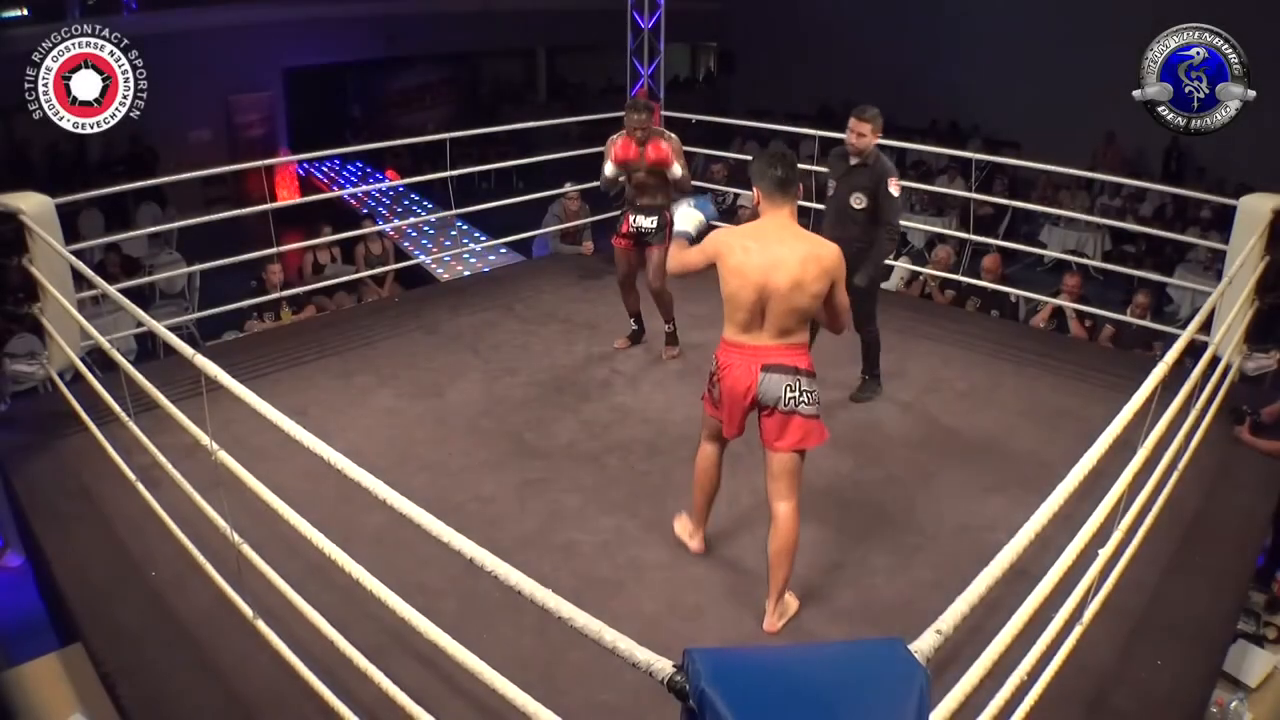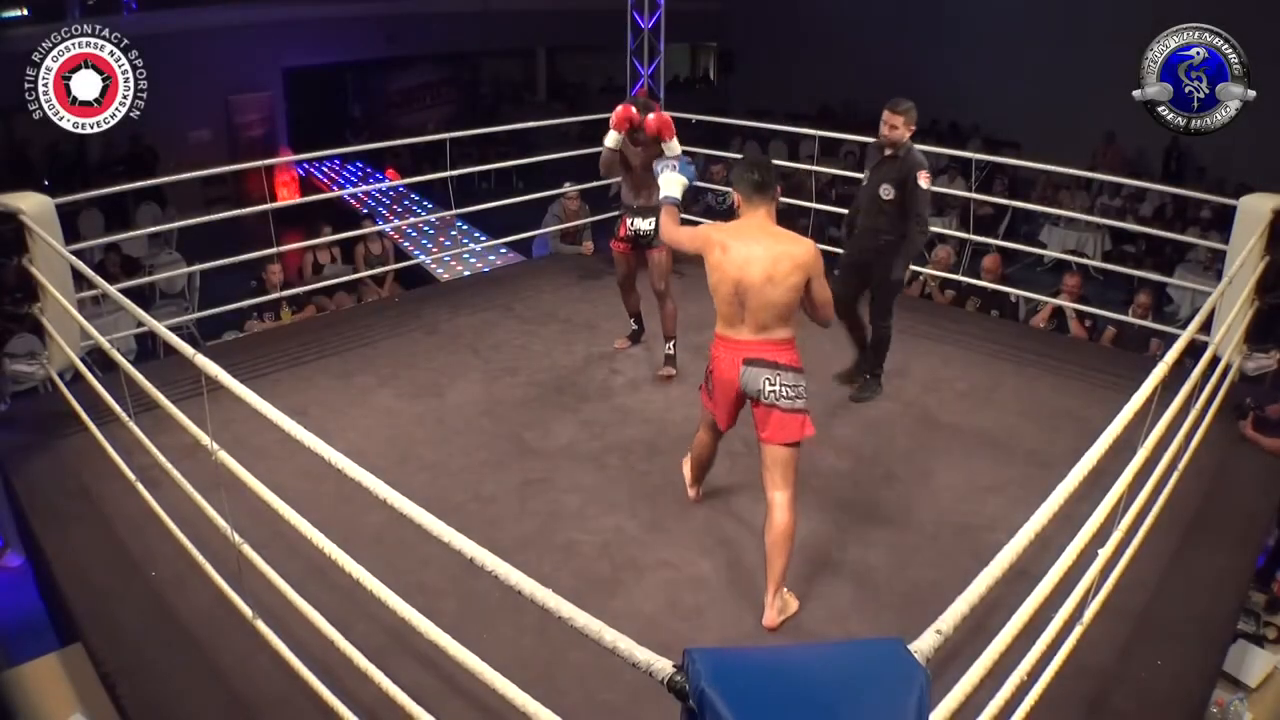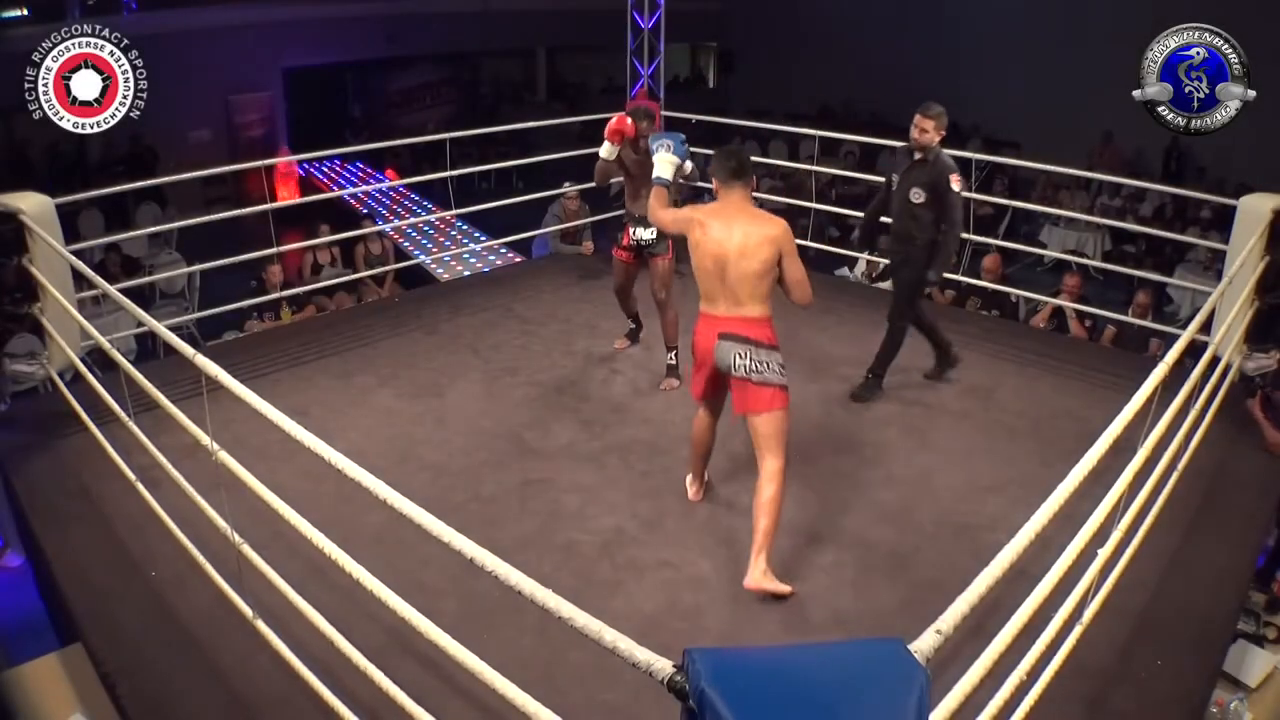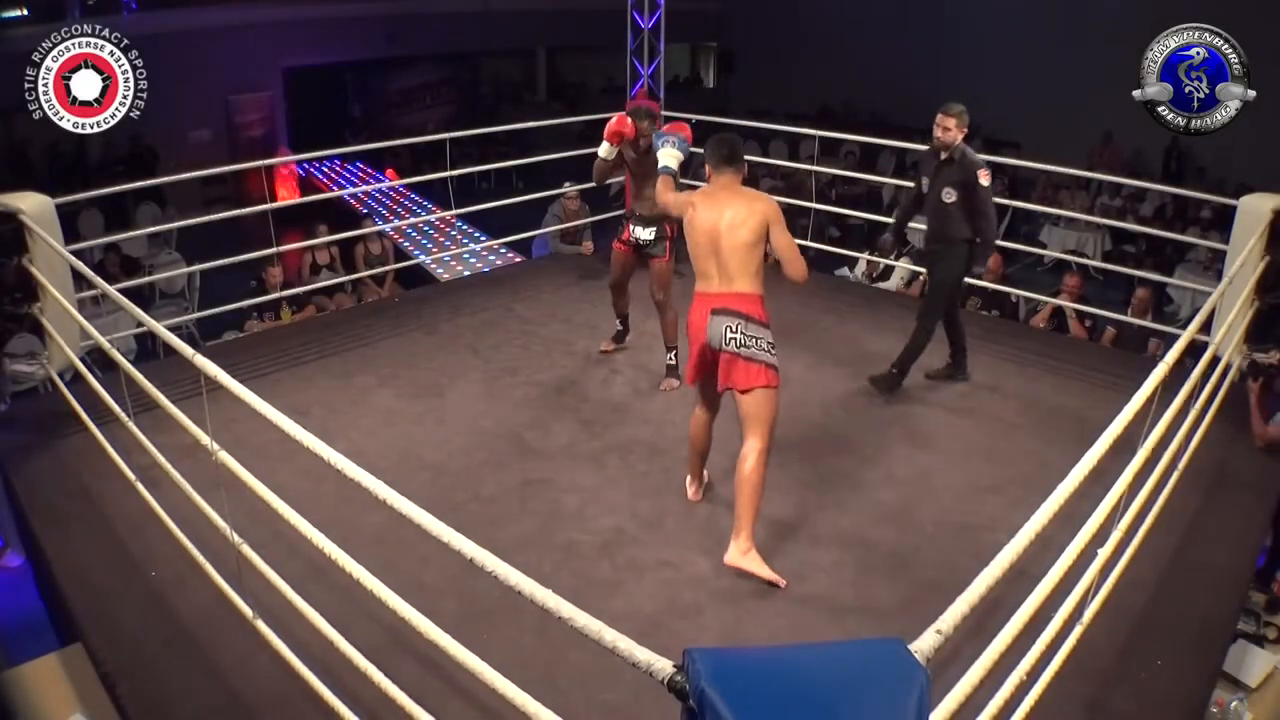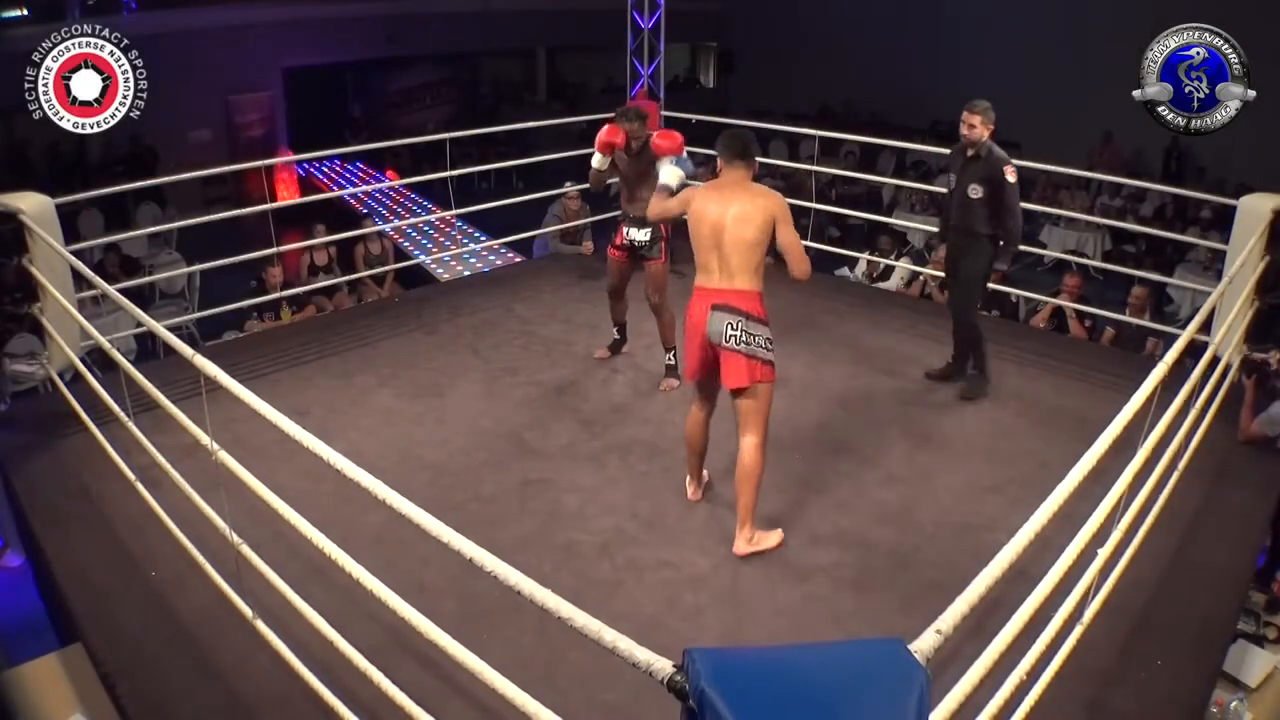
dt=0.2s
person 1, frame 1
left shoulder: (727, 242)
right shoulder: (828, 255)
left elbow: (673, 264)
right elbow: (838, 325)
left wrist: (684, 226)
left hip: (734, 366)
right hip: (792, 375)
left knee: (711, 440)
right knee: (784, 499)
left ankle: (695, 529)
right ankle: (775, 607)
person 1, frame 2
left shoulder: (713, 238)
right shoulder: (804, 251)
left elbow: (667, 232)
right elbow: (825, 318)
left wrist: (669, 191)
left hip: (727, 358)
right hip: (779, 368)
left knee: (711, 427)
right knee: (780, 492)
left ankle: (694, 479)
right ankle: (775, 601)
person 1, frame 3
left shoulder: (696, 220)
right shoulder: (775, 229)
left elbow: (655, 213)
right elbow: (803, 298)
left wrist: (662, 170)
left hip: (709, 335)
right hip: (755, 343)
left knee: (708, 409)
right knee: (772, 460)
left ankle: (696, 481)
right ankle: (759, 566)
person 1, frame 4
left shoulder: (691, 203)
right shoulder: (763, 206)
left elbow: (661, 196)
right elbow: (798, 274)
left wrist: (668, 159)
left hip: (702, 315)
right hip: (745, 320)
left knee: (705, 405)
right knee: (757, 438)
left ankle: (695, 481)
right ankle: (741, 545)
person 1, frame 5
left shoulder: (695, 195)
right shoulder: (771, 202)
left elbow: (653, 212)
right elbow: (801, 271)
left wrist: (667, 177)
left hip: (700, 310)
right hip: (744, 316)
left knee: (702, 402)
right knee: (752, 432)
left ankle: (694, 481)
right ankle: (745, 534)
person 2, frame 1
left shoulder: (883, 172)
right shoulder: (837, 157)
left elbow: (889, 230)
left wrist: (868, 270)
left hip: (860, 258)
left knee: (863, 323)
left ankle: (871, 378)
person 2, frame 2
left shoulder: (915, 165)
right shoulder: (873, 151)
left elbow: (919, 222)
left wrist: (902, 262)
right wrist: (848, 228)
left hip: (888, 250)
right hip: (859, 242)
left knee: (879, 318)
right knee: (843, 304)
left ankle: (870, 377)
right ankle: (863, 359)
person 2, frame 3
left shoulder: (945, 169)
right shoulder: (901, 155)
left elbow: (953, 224)
right elbow: (884, 195)
left wrist: (938, 266)
right wrist: (865, 227)
left hip: (919, 253)
right hip: (897, 246)
left knee: (898, 317)
right knee: (911, 310)
left ankle: (874, 378)
right ankle: (946, 353)
person 2, frame 4
left shoulder: (972, 166)
right shoulder: (928, 157)
left elbow: (986, 216)
right elbow: (917, 197)
left wrist: (982, 258)
right wrist: (897, 229)
left hip: (956, 249)
right hip: (933, 245)
left knee: (928, 314)
right knee: (947, 308)
left ankle: (897, 373)
right ankle: (957, 365)
person 2, frame 5
left shoulder: (999, 162)
right shoulder: (957, 154)
left elbow: (1012, 213)
left wrist: (1006, 254)
right wrist: (943, 232)
left hip: (980, 245)
right hip: (956, 241)
left knee: (964, 309)
right knee: (958, 306)
left ankle: (979, 373)
right ankle: (958, 365)
person 3, frame 1
left shoulder: (668, 142)
right shoulder: (616, 143)
left elbow: (686, 185)
right elbow: (605, 183)
left wrist: (670, 166)
right wrist: (614, 163)
left hip: (658, 217)
right hip: (629, 215)
left knee: (656, 284)
right knee: (624, 278)
left ankle: (670, 331)
right ankle: (637, 329)
person 3, frame 2
left shoulder: (663, 139)
right shoulder: (619, 139)
right elbow: (605, 171)
left wrist: (669, 141)
right wrist: (615, 132)
left hip: (657, 218)
right hip: (628, 217)
left knee: (661, 287)
right knee: (624, 280)
left ankle: (670, 354)
right ankle: (637, 328)
person 3, frame 3
right shoulder: (621, 148)
left elbow: (692, 178)
right elbow: (600, 179)
left wrist: (680, 159)
right wrist: (610, 144)
left hip: (660, 228)
right hip: (632, 225)
left knee: (662, 297)
right knee: (621, 287)
left ankle: (672, 365)
right ankle: (635, 328)
person 3, frame 4
right shoulder: (624, 145)
right elbow: (599, 178)
right wrist: (609, 144)
left hip: (660, 227)
right hip: (632, 223)
left knee: (660, 298)
right knee: (616, 282)
left ankle: (672, 364)
right ankle: (622, 331)
person 3, frame 5
left shoulder: (658, 148)
right shoulder: (615, 148)
right elbow: (595, 185)
left wrist: (676, 156)
right wrist: (601, 153)
left hip: (654, 229)
right hip: (626, 226)
left knee: (656, 300)
right knee: (614, 289)
left ankle: (671, 364)
right ankle: (619, 340)
